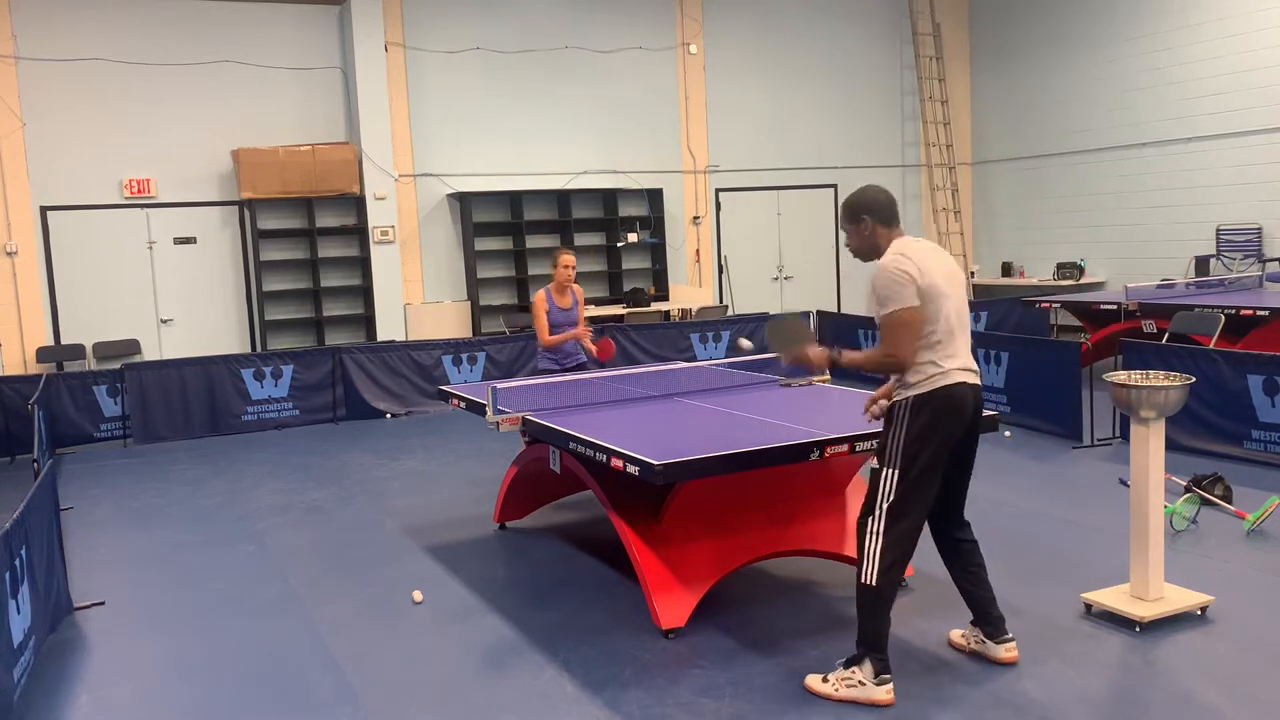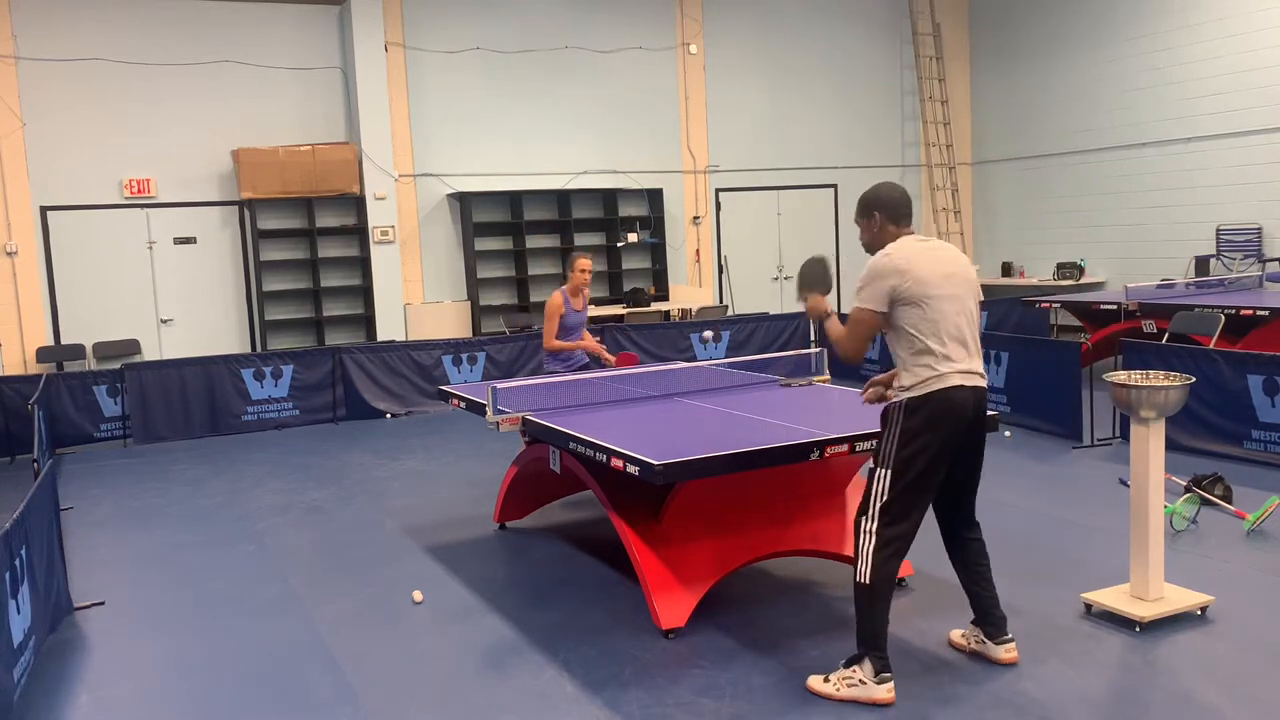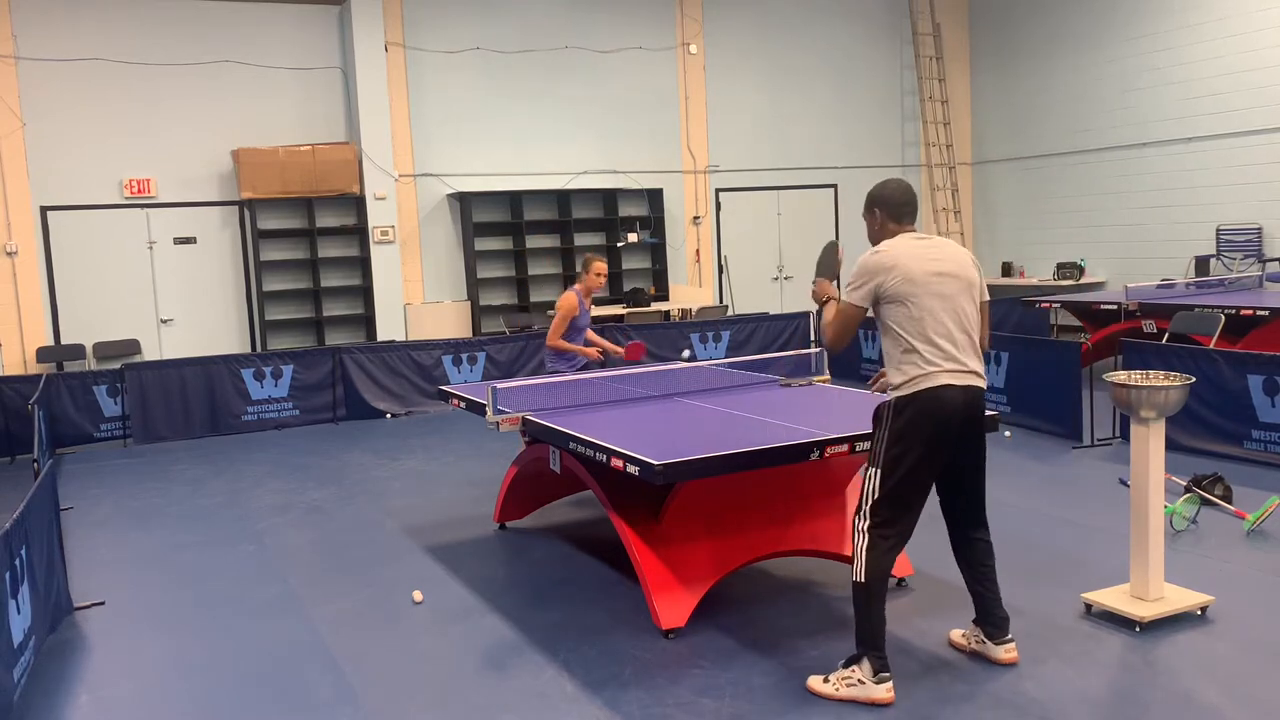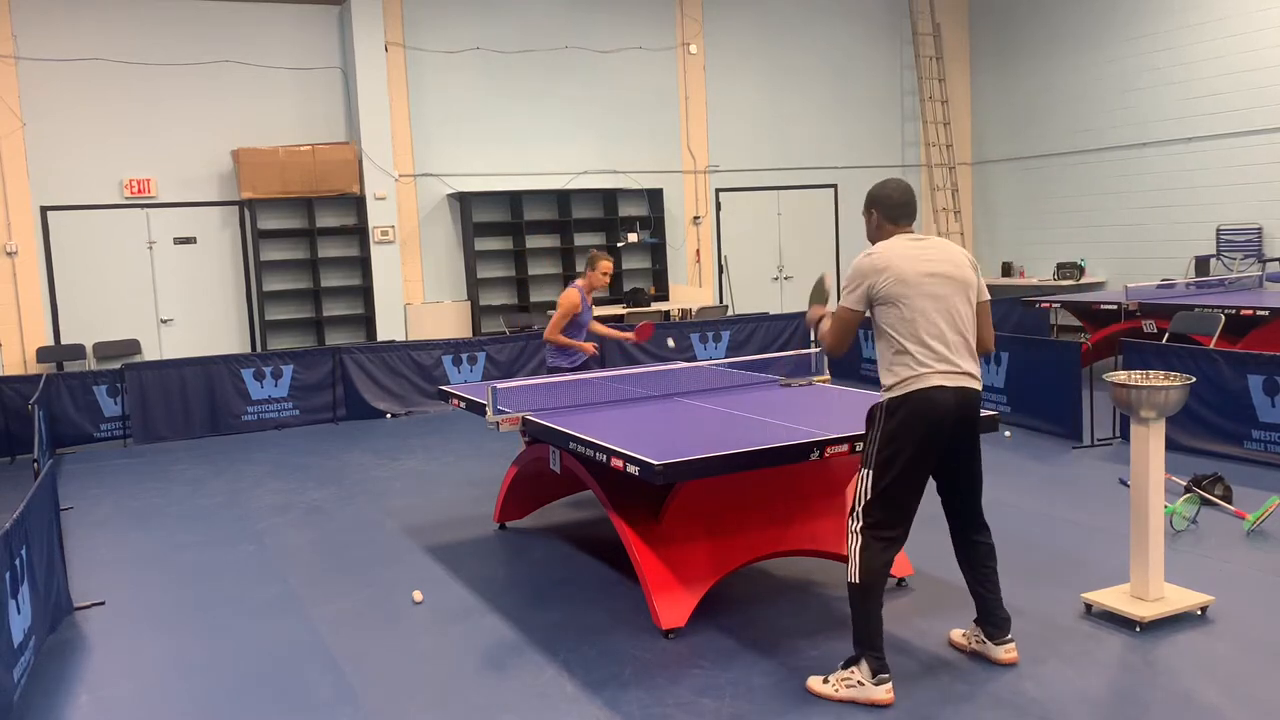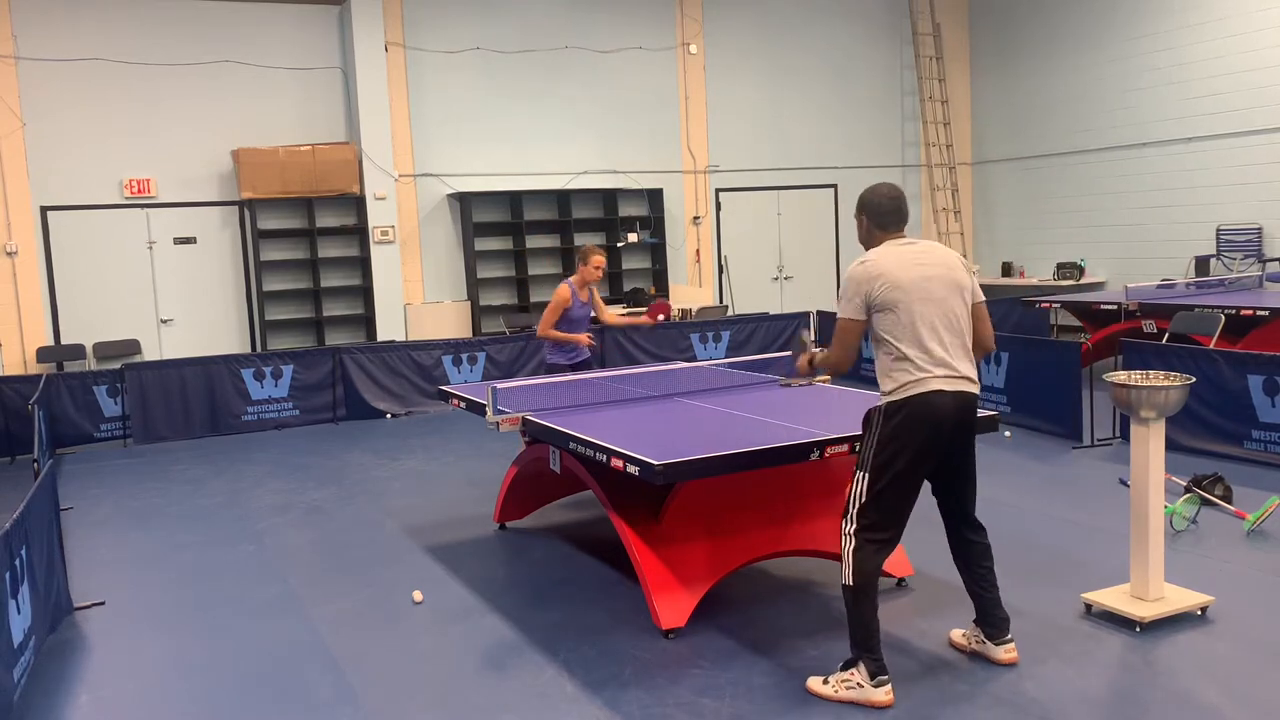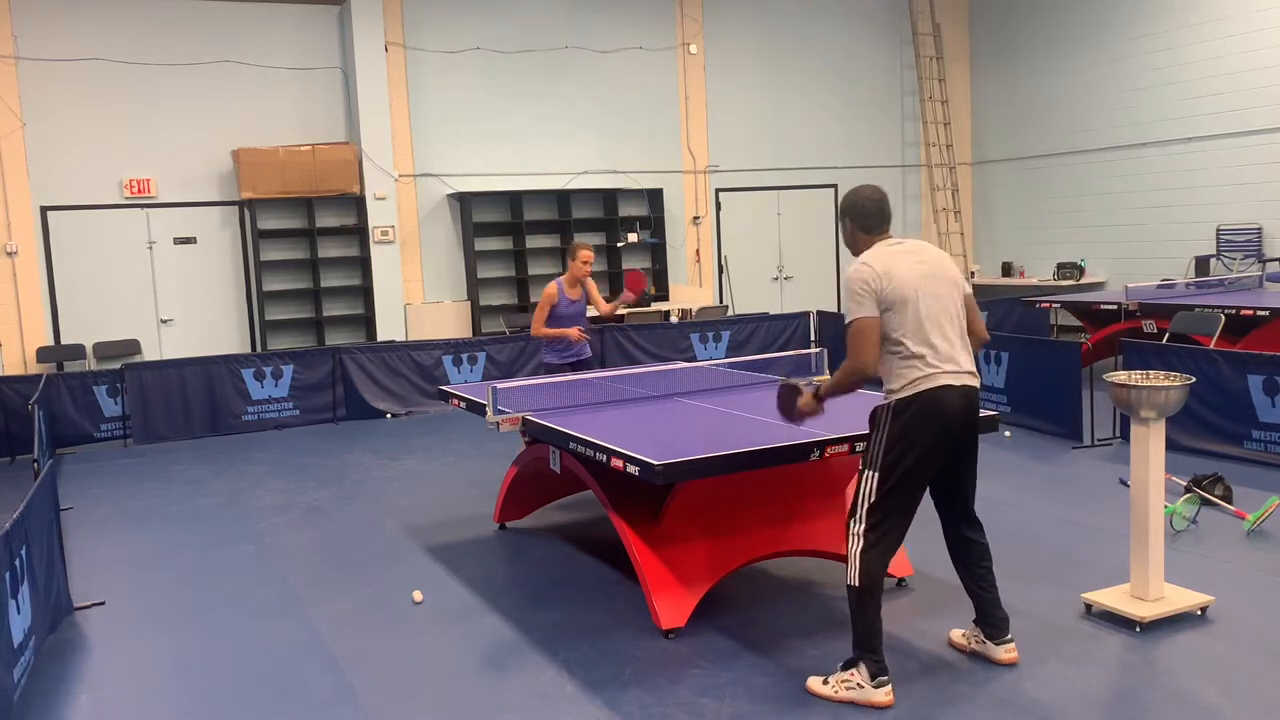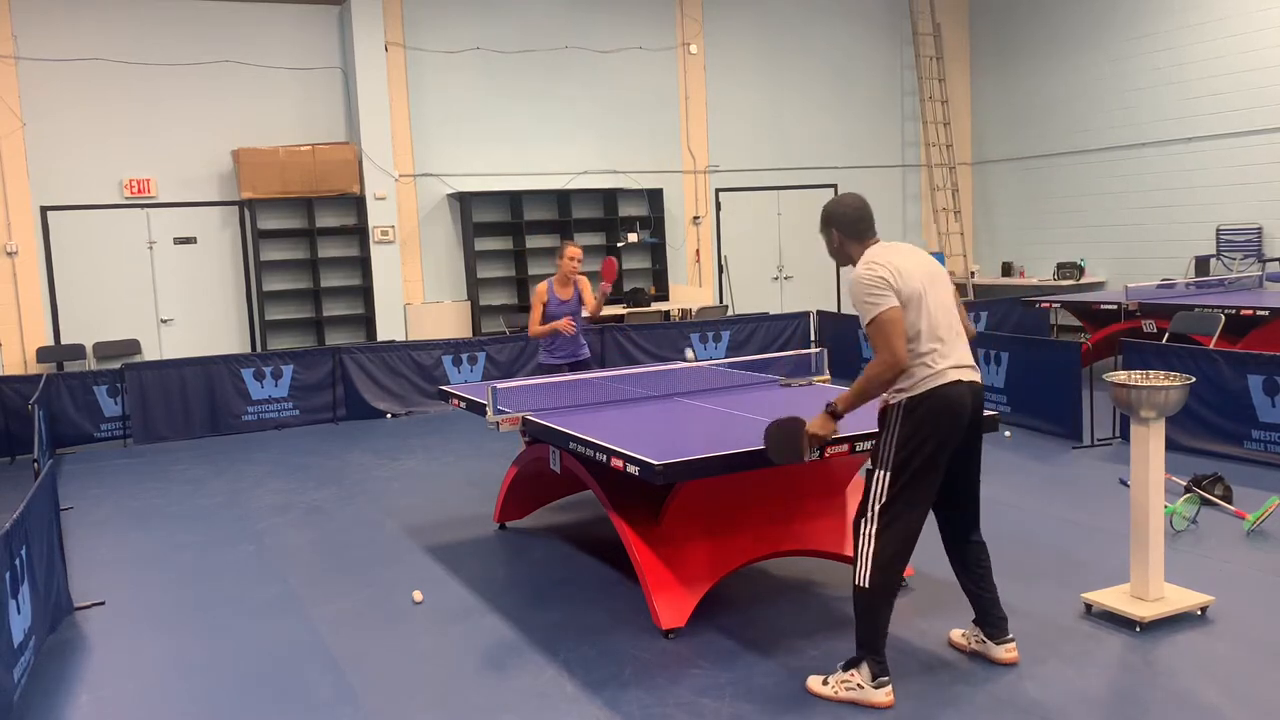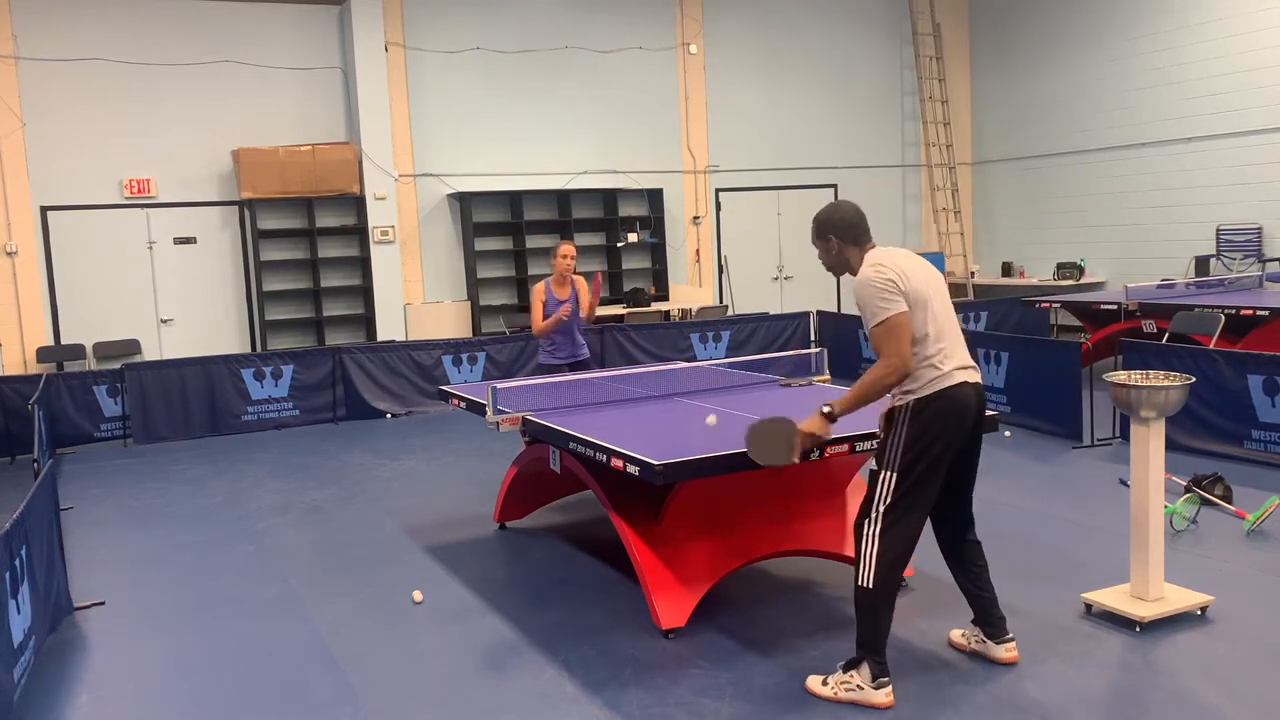
dt=0.1s
person 1, frame 1
left shoulder: (894, 266)
right shoulder: (935, 254)
left elbow: (898, 355)
left wrist: (833, 358)
right wrist: (896, 388)
left hip: (930, 404)
right hip: (965, 394)
left knee: (882, 530)
right knee: (950, 521)
left ankle: (871, 671)
right ankle: (993, 633)
person 1, frame 2
left shoulder: (886, 265)
right shoulder: (955, 256)
left elbow: (850, 348)
left wrist: (822, 314)
left hip: (926, 407)
right hip: (972, 396)
left knee: (879, 531)
right knee: (960, 522)
left ankle: (872, 671)
right ankle: (994, 634)
person 1, frame 3
left shoulder: (877, 262)
right shoulder: (961, 255)
left elbow: (835, 338)
right elbow: (979, 341)
left wrist: (827, 300)
left hip: (917, 405)
right hip: (970, 395)
left knee: (875, 530)
right knee: (968, 521)
left ankle: (871, 671)
right ankle: (995, 634)
person 1, frame 4
left shoulder: (870, 264)
right shoulder: (961, 257)
left elbow: (833, 344)
right elbow: (986, 344)
left wrist: (821, 317)
left hip: (911, 406)
right hip: (965, 399)
left knee: (870, 532)
right knee: (969, 521)
left ankle: (870, 672)
right ankle: (996, 634)
person 1, frame 5
left shoulder: (865, 271)
right shoulder: (952, 260)
left elbow: (842, 360)
right elbow: (986, 343)
left wrist: (811, 361)
left hip: (909, 409)
right hip: (963, 402)
left knee: (863, 535)
right knee: (964, 522)
left ankle: (868, 674)
right ankle: (995, 634)
person 1, frame 6
left shoulder: (864, 272)
right shoulder: (939, 257)
left elbow: (865, 366)
right elbow: (978, 336)
left wrist: (819, 397)
left hip: (916, 406)
right hip: (964, 395)
left knee: (869, 532)
right knee: (963, 520)
left ankle: (869, 674)
right ankle: (995, 633)
person 1, frame 7
left shoulder: (868, 273)
right shoulder: (919, 258)
left elbow: (893, 359)
left wrist: (832, 412)
left hip: (925, 404)
right hip: (968, 391)
left knee: (879, 533)
right knee: (961, 521)
left ankle: (870, 674)
right ankle: (995, 633)
person 1, frame 8
left shoulder: (873, 278)
right shoulder: (909, 261)
left elbow: (896, 366)
left wrist: (828, 417)
left hip: (934, 405)
right hip: (968, 393)
left knee: (879, 531)
right knee: (955, 521)
left ankle: (869, 672)
right ankle: (993, 633)
